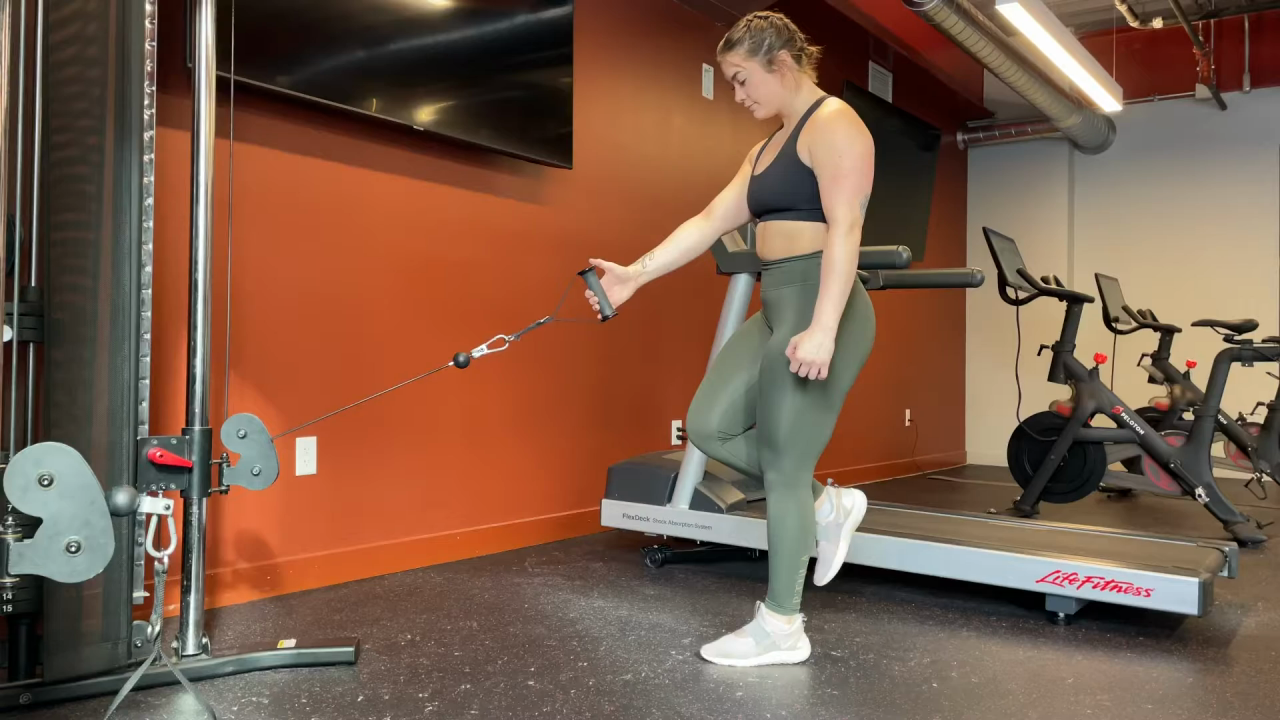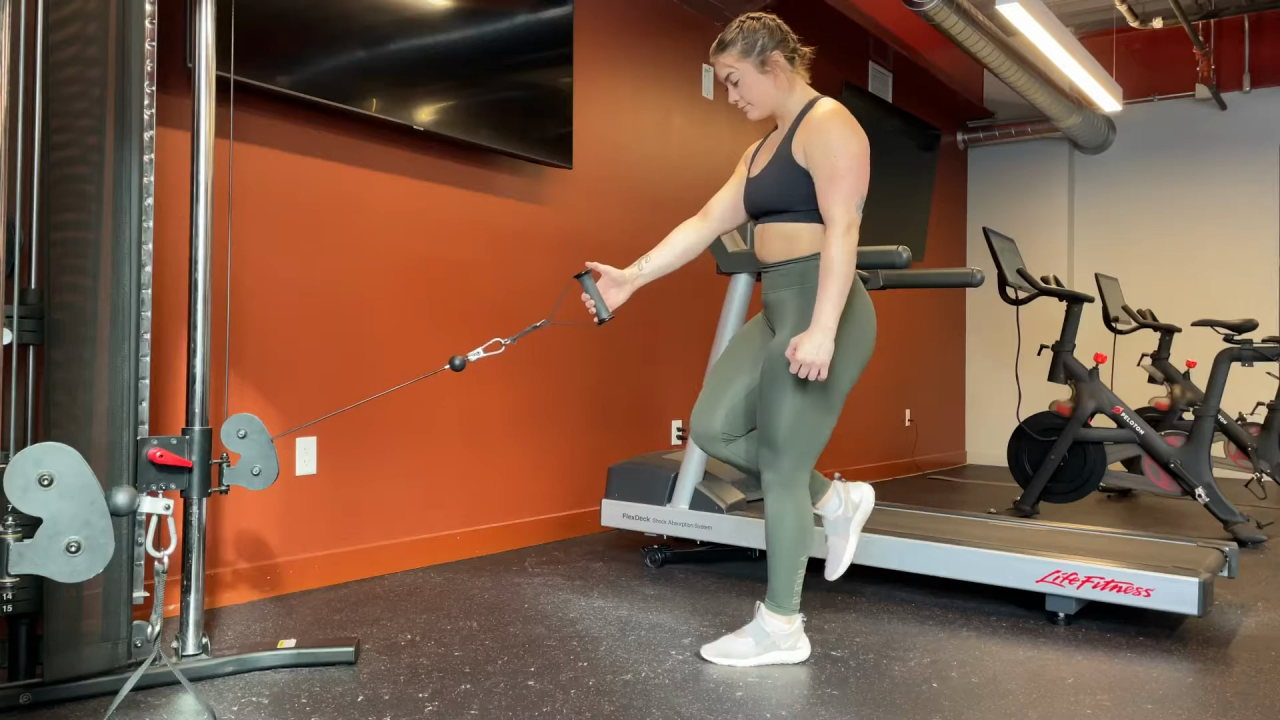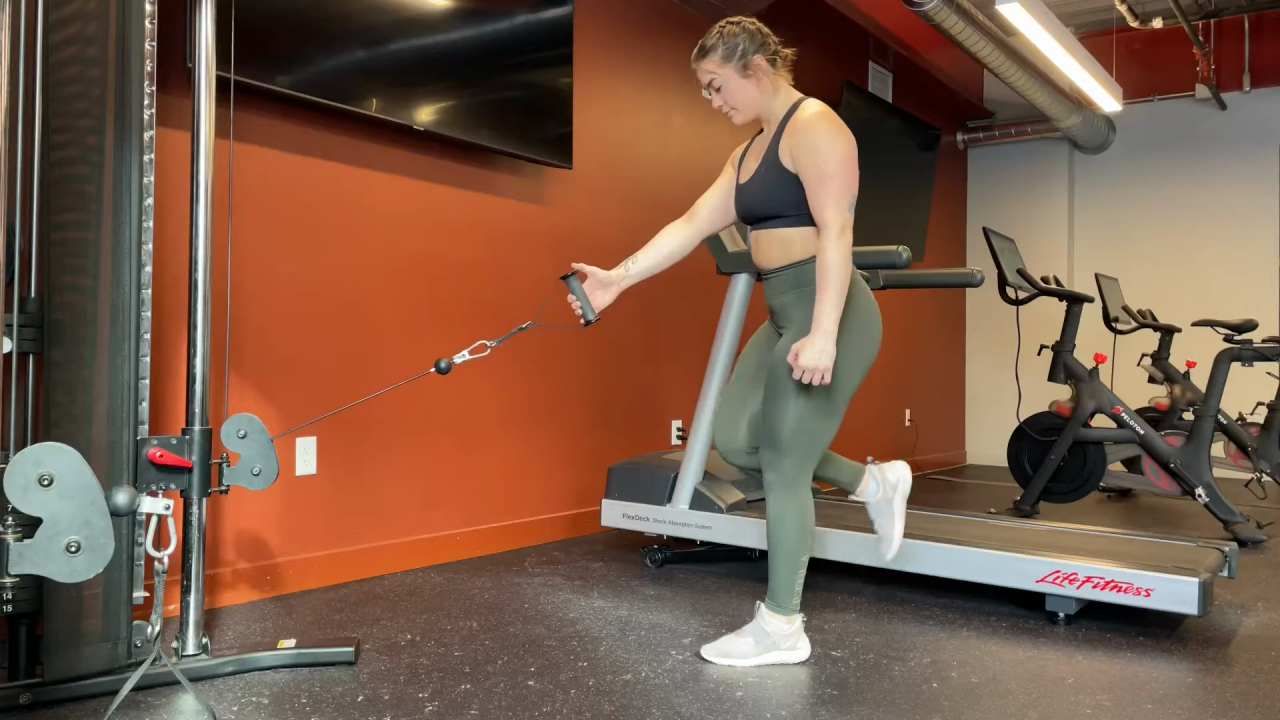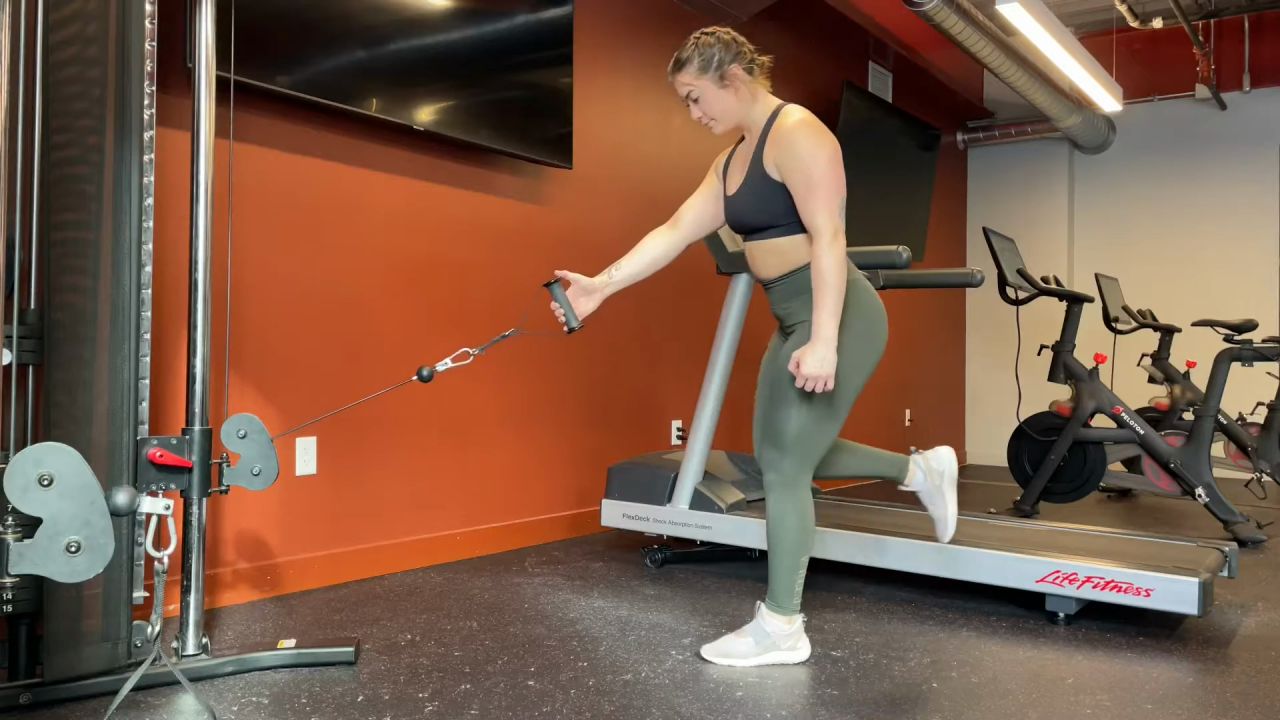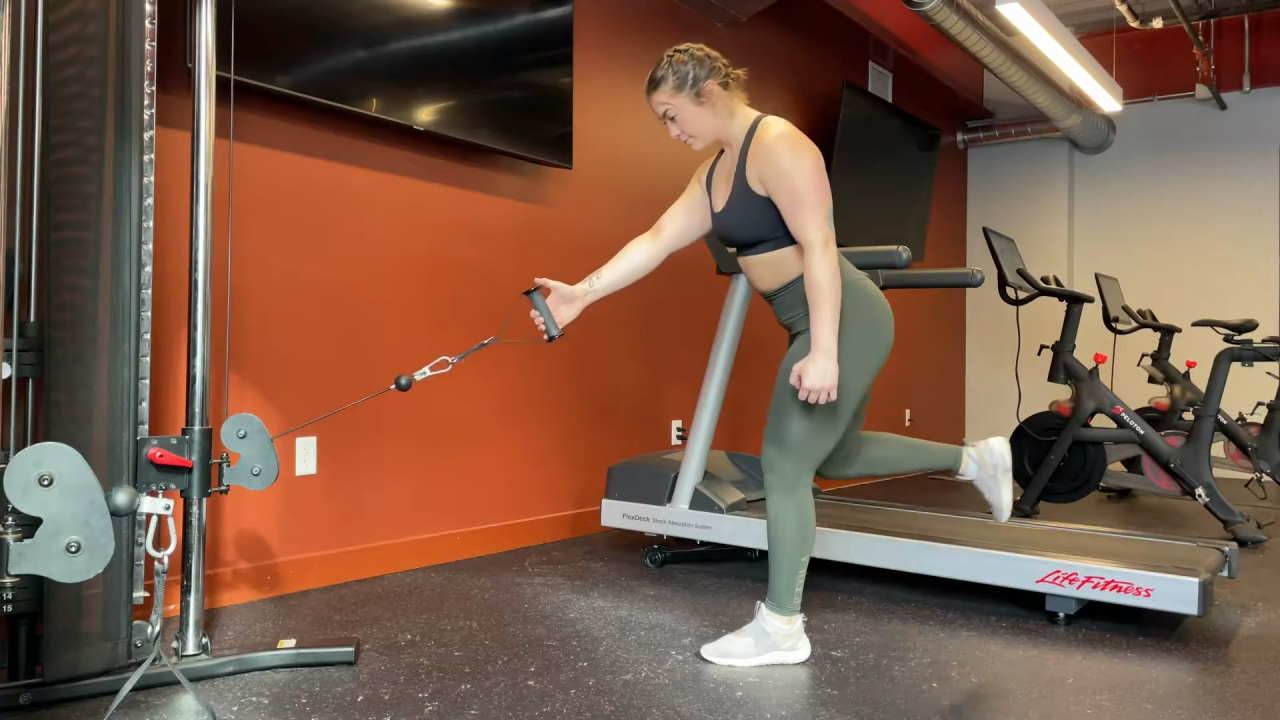
dt=0.2s
person 1, frame 1
left shoulder: (834, 124)
right shoulder: (770, 146)
left elbow: (845, 231)
right elbow: (710, 221)
left wrist: (821, 328)
right wrist: (635, 274)
left hip: (818, 314)
right hip: (777, 310)
left knee: (782, 466)
right knee: (709, 427)
left ankle: (781, 629)
right ankle: (826, 504)
person 1, frame 2
left shoulder: (828, 123)
right shoulder: (765, 146)
left elbow: (842, 231)
right elbow: (706, 223)
left wrist: (822, 328)
right wrist: (630, 277)
left hip: (821, 314)
right hip: (778, 313)
left knee: (781, 466)
right knee: (712, 428)
left ankle: (781, 629)
right ankle: (834, 498)
person 1, frame 3
left shoulder: (814, 126)
right shoulder: (751, 149)
left elbow: (837, 233)
right elbow: (692, 224)
left wrist: (823, 333)
right wrist: (617, 279)
left hip: (828, 315)
right hip: (786, 316)
left knee: (782, 466)
right knee: (736, 443)
left ankle: (780, 629)
right ankle: (873, 480)
person 1, frame 4
left shoulder: (795, 132)
right shoulder: (733, 157)
left elbow: (828, 238)
right elbow: (673, 232)
left wrist: (823, 340)
right wrist: (599, 286)
left hip: (836, 317)
right hip: (795, 320)
left knee: (784, 466)
right knee: (791, 457)
left ankle: (781, 629)
right ankle: (920, 470)
person 1, frame 5
left shoulder: (776, 145)
right shoulder: (713, 172)
left elbow: (819, 248)
right elbow: (655, 241)
left wrist: (823, 352)
right wrist: (580, 294)
left hip: (843, 319)
right hip: (813, 322)
left knee: (785, 466)
right knee: (837, 456)
left ankle: (781, 628)
right ankle: (973, 460)
